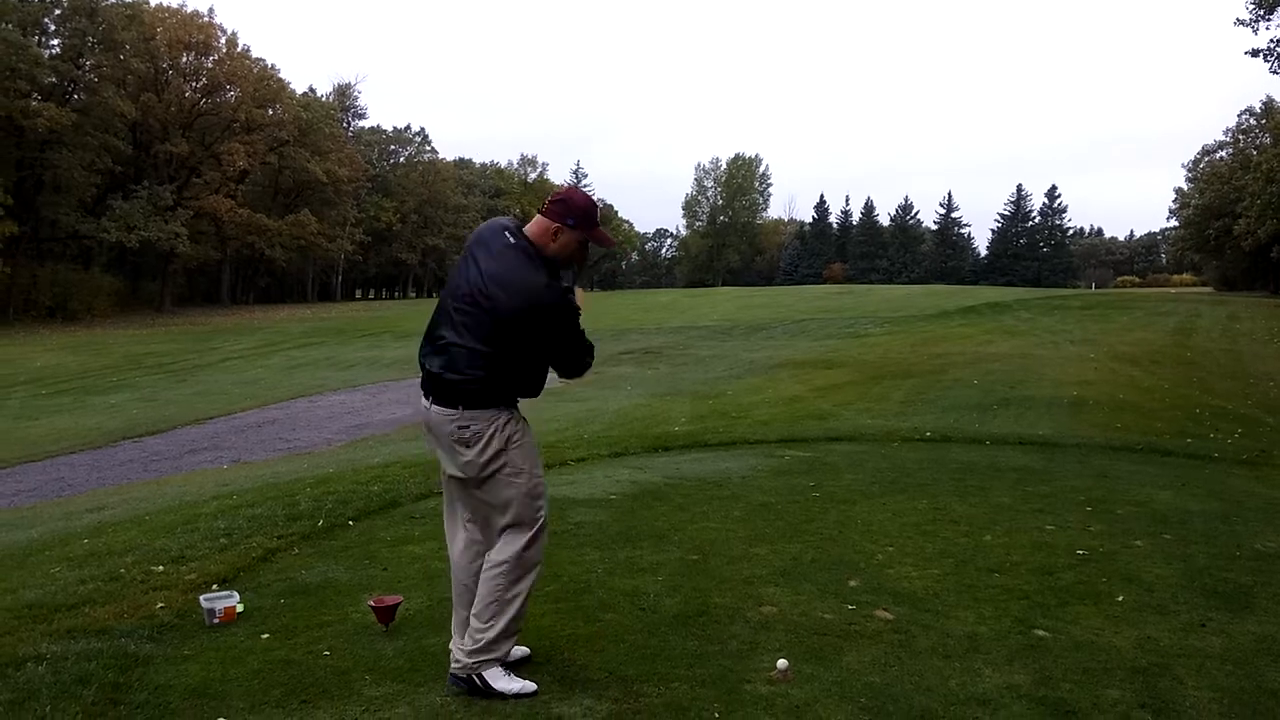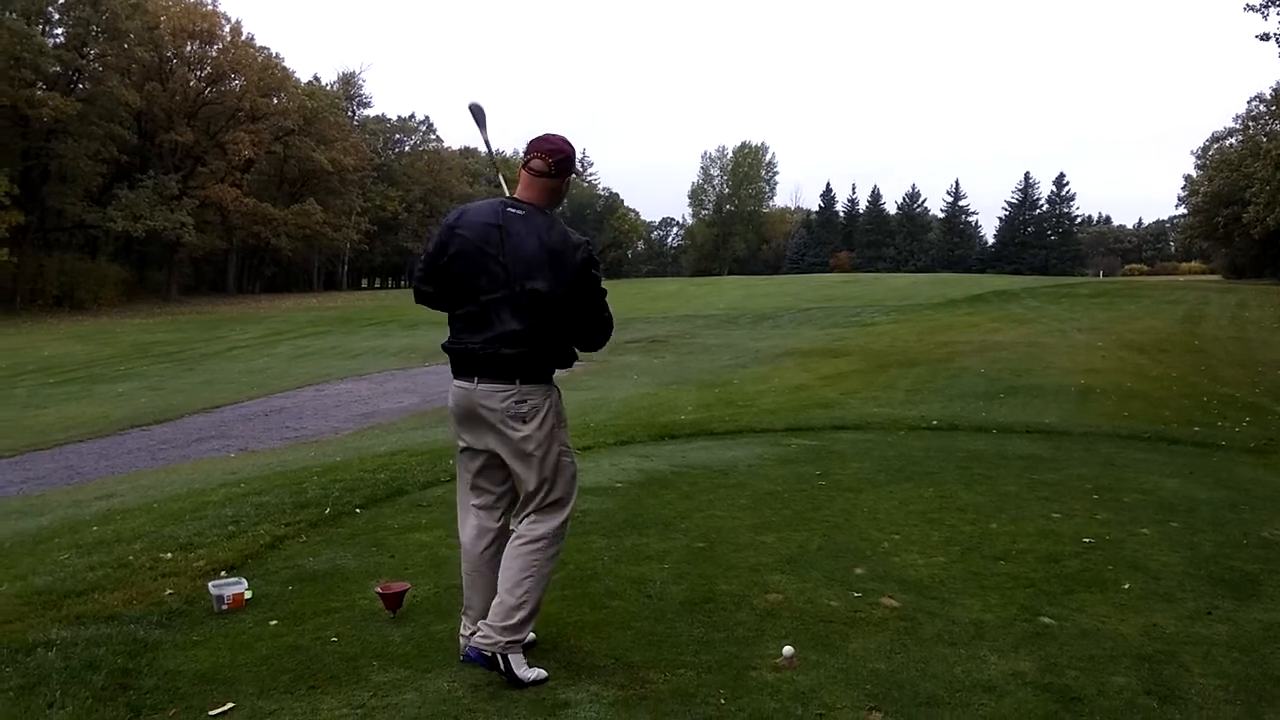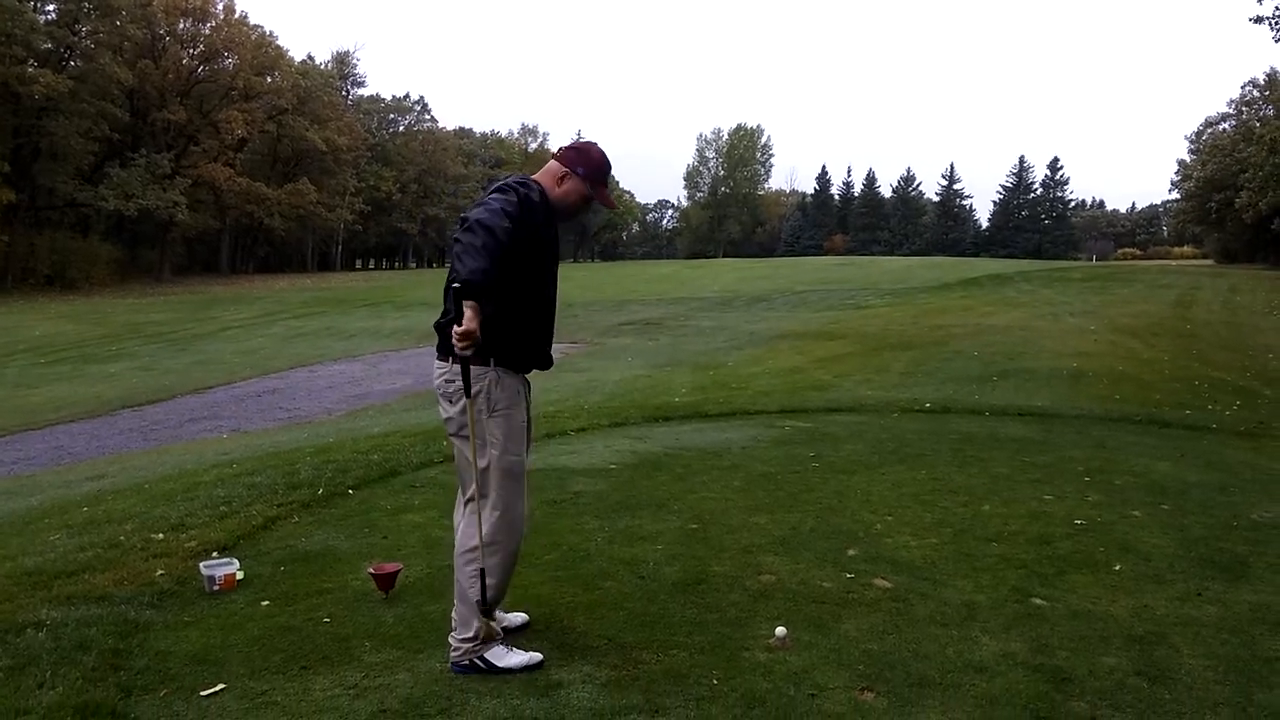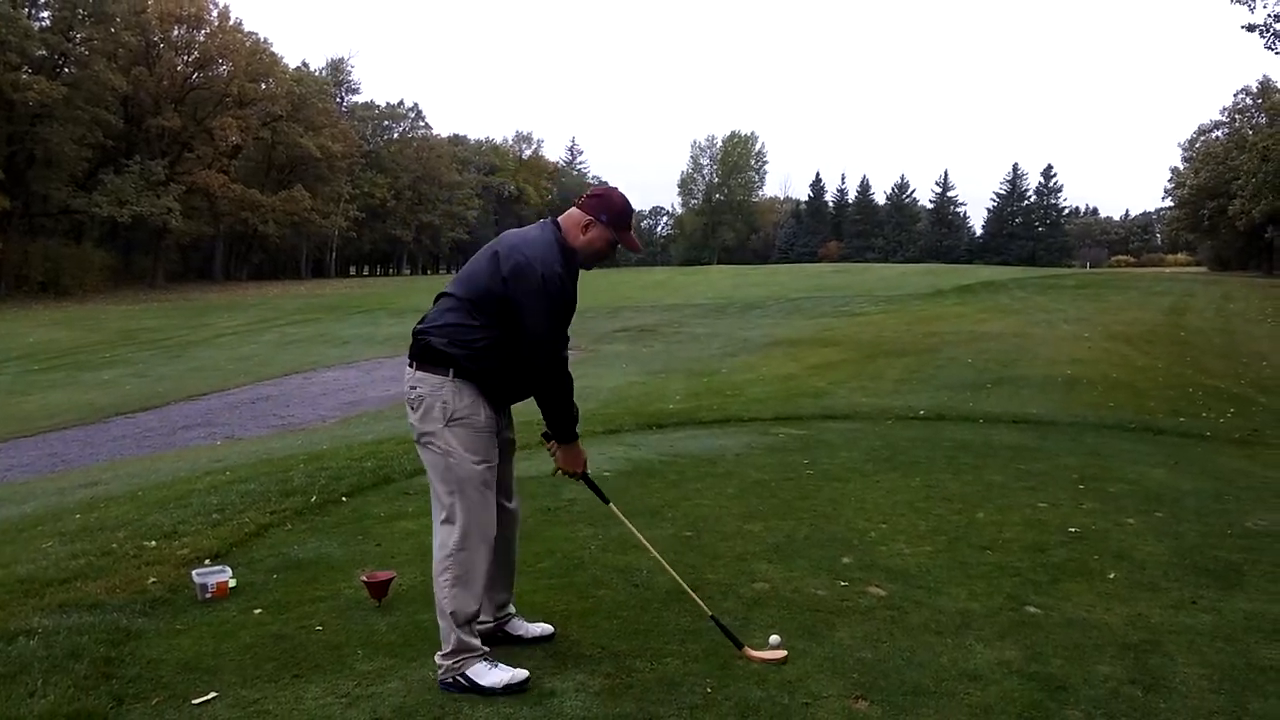
dt=1s
person 1, frame 1
left shoulder: (493, 233)
right shoulder: (544, 297)
right elbow: (575, 361)
left wrist: (567, 308)
right wrist: (572, 319)
left hip: (449, 405)
right hip: (483, 415)
left knee: (473, 527)
right knee: (519, 528)
left ankle: (475, 642)
right ankle: (476, 661)
person 1, frame 2
left shoulder: (462, 221)
right shoulder: (570, 249)
left elbow: (425, 288)
right elbow: (594, 331)
left hip: (467, 386)
right hip: (525, 394)
left knee: (481, 512)
right knee: (542, 515)
left ankle: (476, 630)
right ankle: (498, 639)
person 1, frame 3
left shoulder: (526, 208)
right shoulder: (521, 196)
right elbow: (477, 233)
right wrist: (471, 302)
left hip: (490, 367)
right hip: (485, 372)
left knee: (483, 498)
right knee: (497, 506)
left ankle: (475, 612)
right ankle: (472, 644)
person 1, frame 4
left shoulder: (544, 251)
right shoulder: (539, 262)
left elbow: (543, 355)
right elbow: (545, 360)
left wrist: (559, 428)
right wrist: (566, 438)
left hip: (477, 383)
right hip: (447, 384)
left knee: (498, 508)
right knee: (467, 516)
left ankle: (493, 616)
right ankle: (460, 658)
